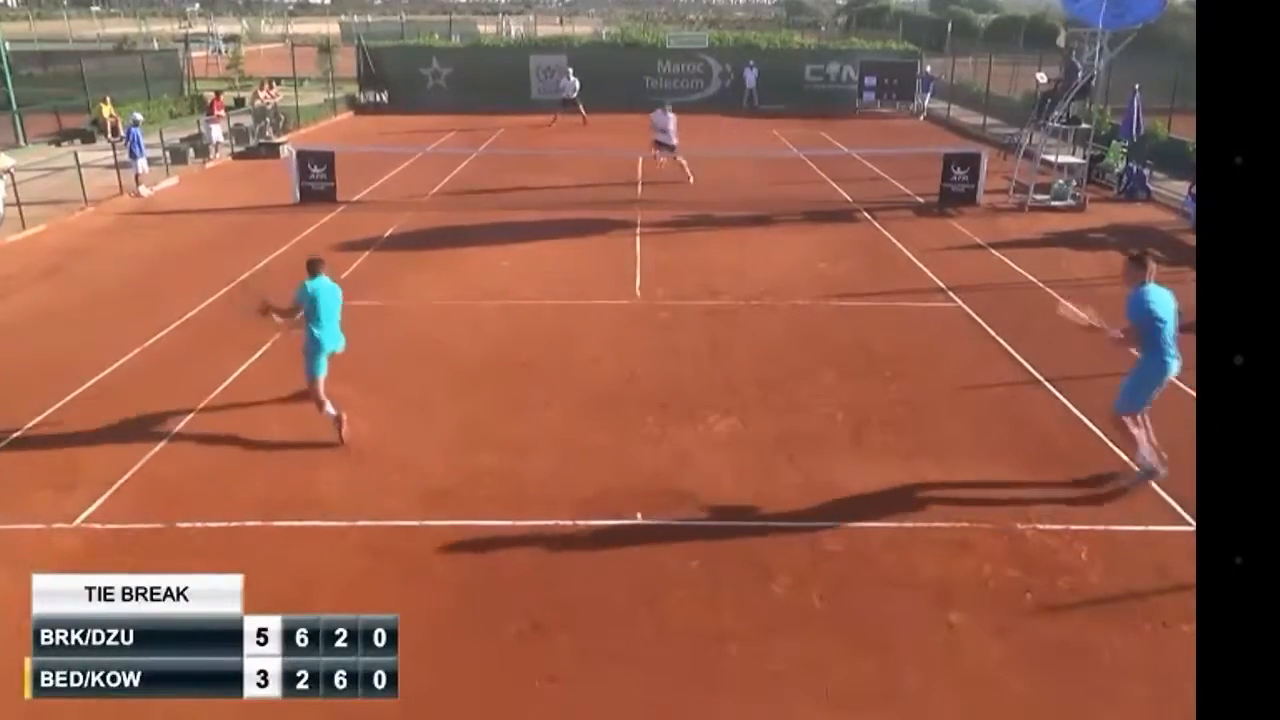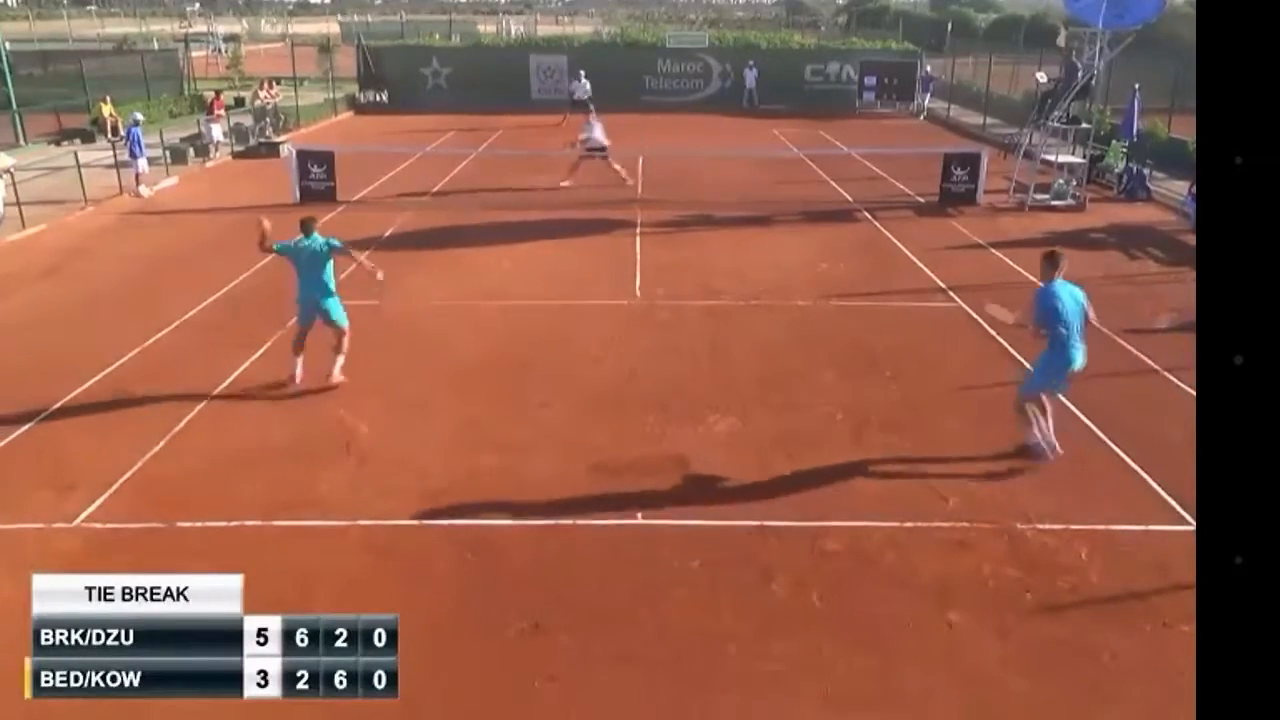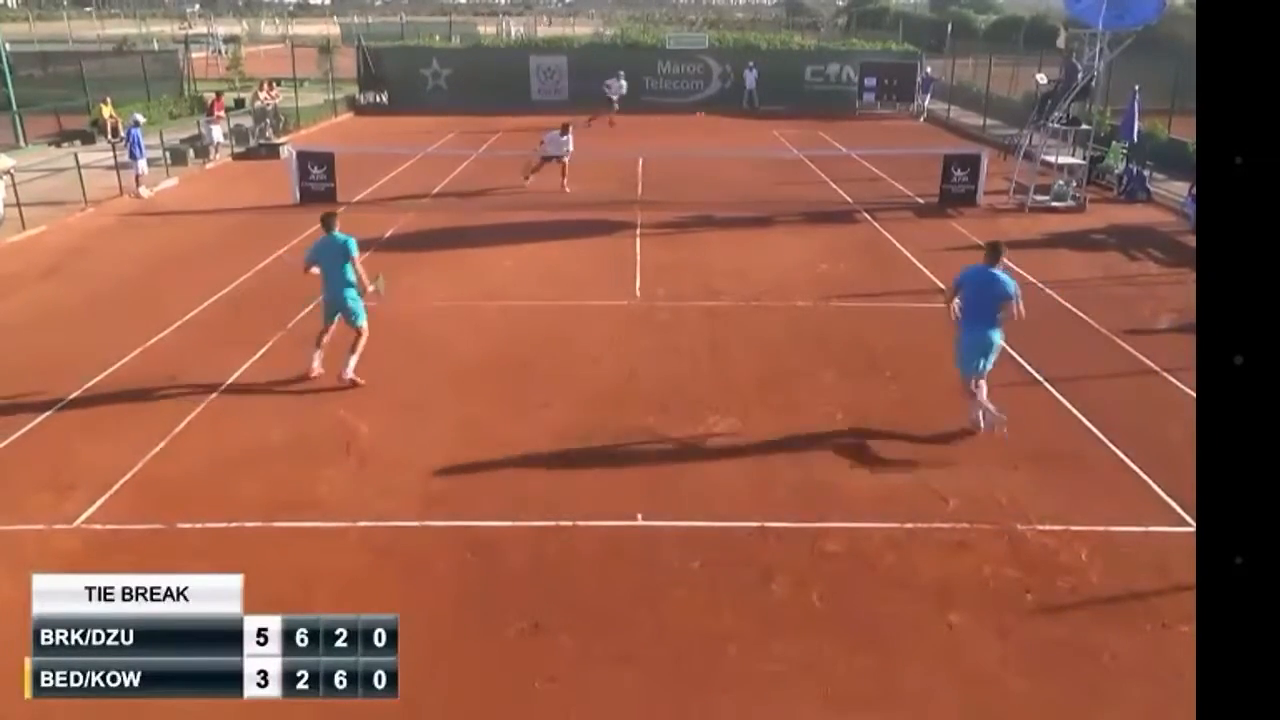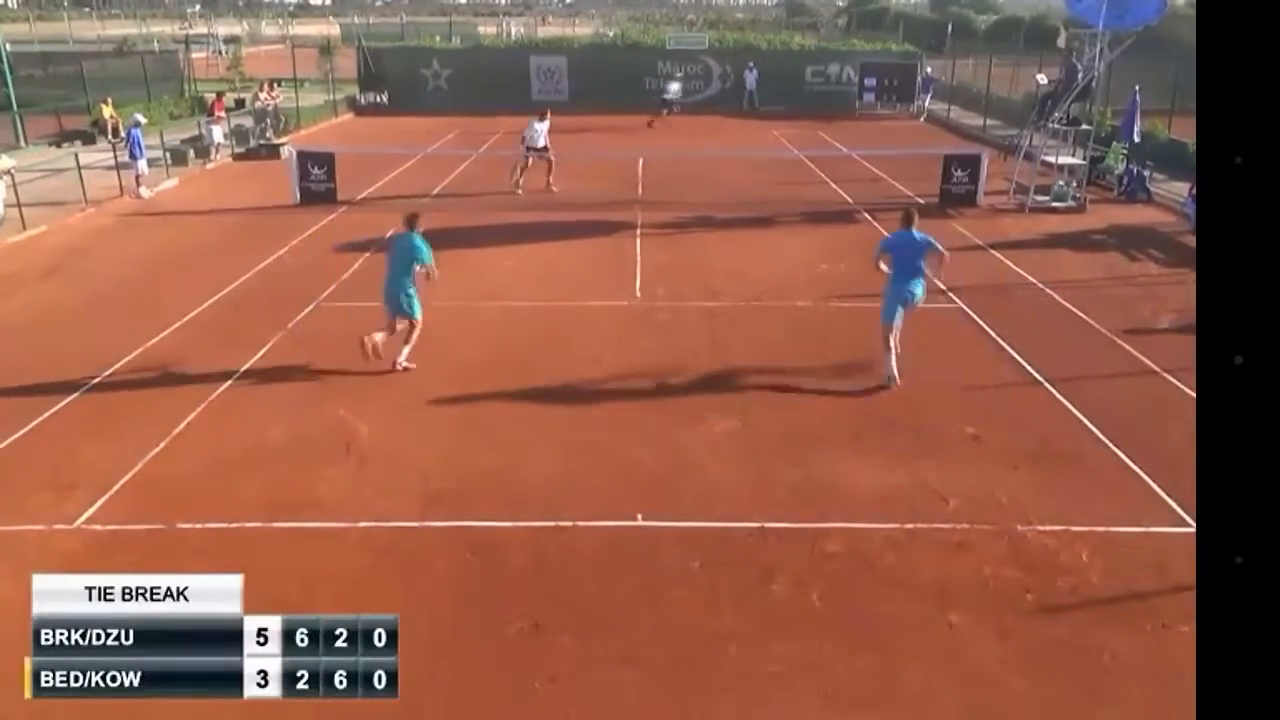
dt=0.4s
person 1, frame 1
left shoulder: (1138, 298)
right shoulder: (1166, 294)
left elbow: (1133, 340)
left wrist: (1117, 336)
left hip: (1155, 364)
right hip: (1170, 362)
left knee: (1120, 416)
right knee: (1135, 408)
left ankle: (1149, 463)
right ankle: (1154, 455)
person 1, frame 2
left shoulder: (1043, 294)
right shoulder: (1076, 291)
left elbow: (1037, 331)
right elbow: (1091, 320)
left wrist: (1043, 330)
left hip: (1059, 357)
right hip: (1078, 355)
left knee: (1022, 401)
right knee: (1036, 391)
left ankle: (1044, 444)
right ankle: (1047, 440)
person 1, frame 3
left shoulder: (968, 273)
right shoulder: (1008, 283)
left elbow: (949, 299)
right elbow: (1018, 315)
left wrist: (955, 312)
left hip: (969, 335)
right hip: (991, 337)
left knee: (968, 385)
right knee: (980, 379)
left ankle: (988, 410)
right ankle: (978, 416)
person 1, frame 4
left shoulder: (890, 240)
right shoulder: (924, 240)
left elbow: (877, 263)
right elbow: (944, 256)
right wrist: (929, 270)
left hip: (895, 288)
right hip: (916, 290)
left knee: (887, 331)
left ankle: (892, 372)
right ankle: (895, 347)
person 2, frame 1
left shoulder: (308, 287)
right shoulder: (336, 289)
left elbow: (293, 314)
left wrist: (271, 309)
left hip: (318, 343)
right hip: (336, 341)
left knee: (316, 392)
left ankle: (336, 417)
person 2, frame 2
left shoulder: (294, 245)
right shoulder: (328, 244)
left elbow: (265, 248)
right elbow: (349, 253)
left wrist: (264, 230)
right wrist: (372, 268)
left hip: (305, 300)
right hip: (327, 299)
left knee: (302, 333)
right knee: (343, 333)
left ankle: (297, 372)
right ankle: (335, 373)
person 2, frame 3
left shoulder: (317, 245)
right shoulder: (348, 242)
left elbow: (307, 269)
right elbow: (357, 266)
right wrist: (366, 286)
left hip: (329, 296)
right hip: (347, 295)
left knee: (327, 329)
right knee: (362, 333)
left ankle: (314, 367)
right ankle: (347, 374)
person 2, frame 4
left shoulder: (395, 240)
right shoulder: (421, 247)
right elbow: (432, 275)
right wrist: (422, 271)
left hip: (389, 290)
right hip: (404, 291)
left knee: (397, 325)
right knee: (416, 324)
left ankle: (373, 338)
right ankle: (400, 361)
